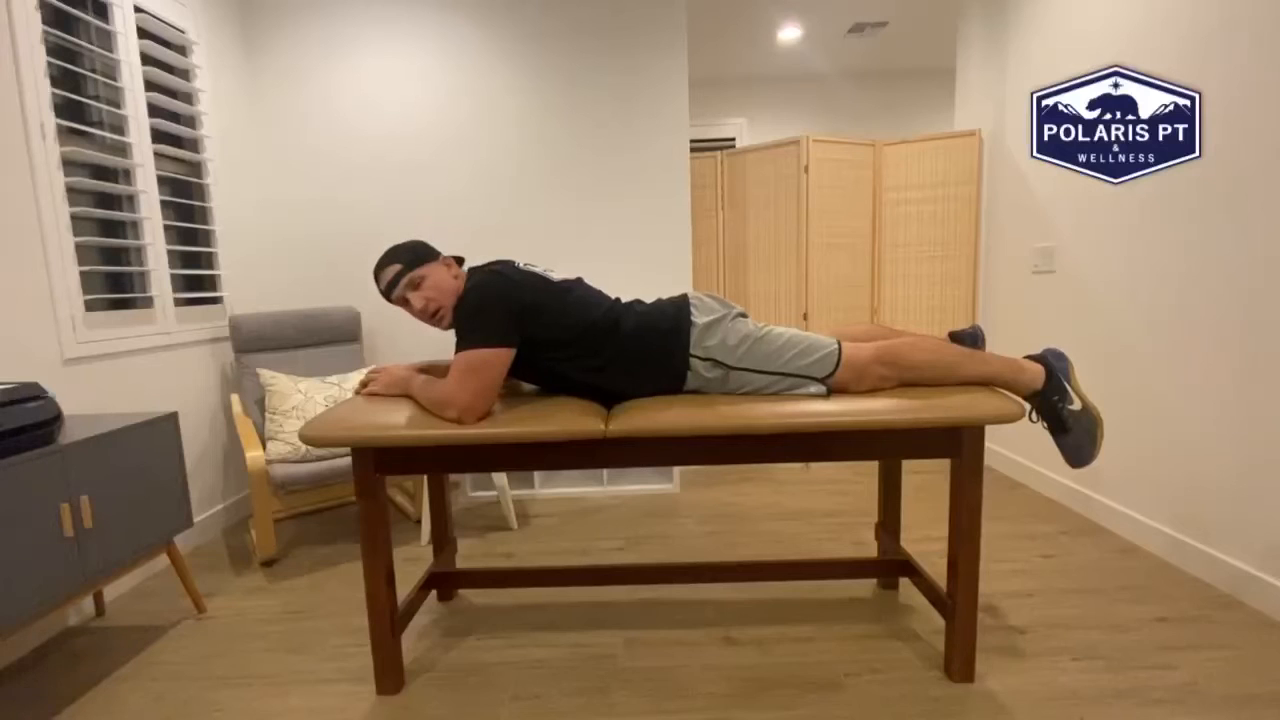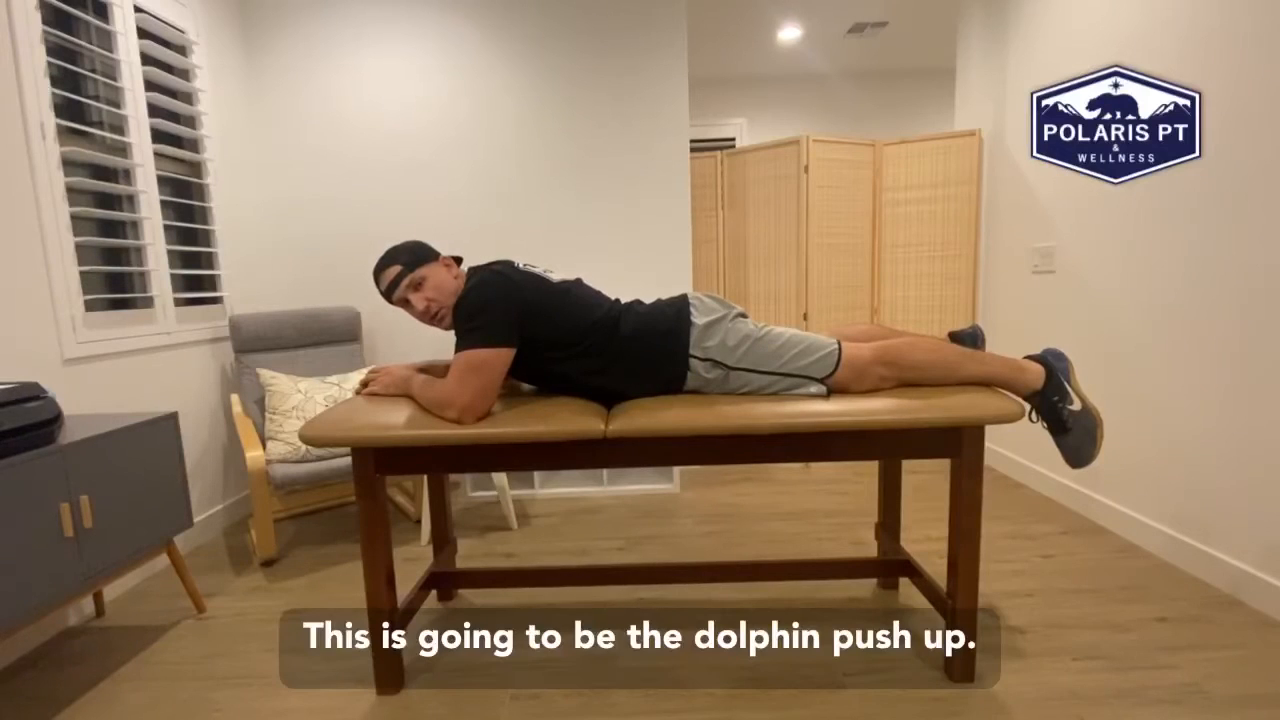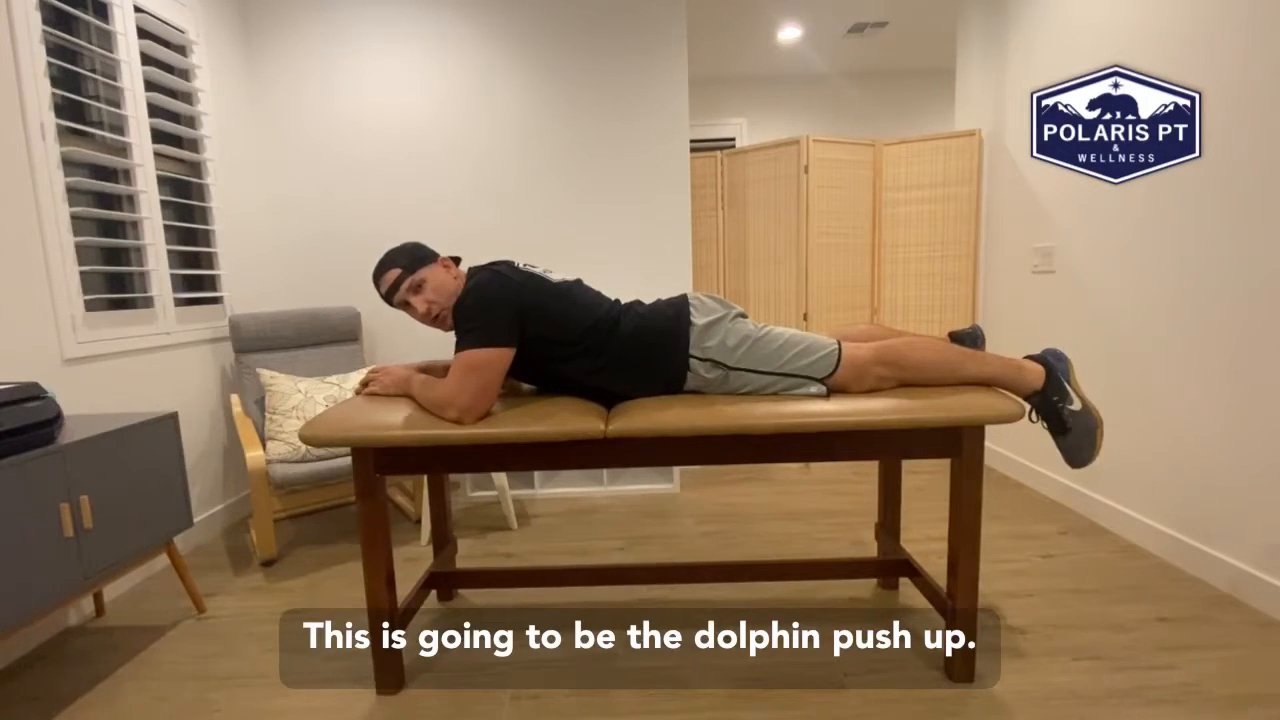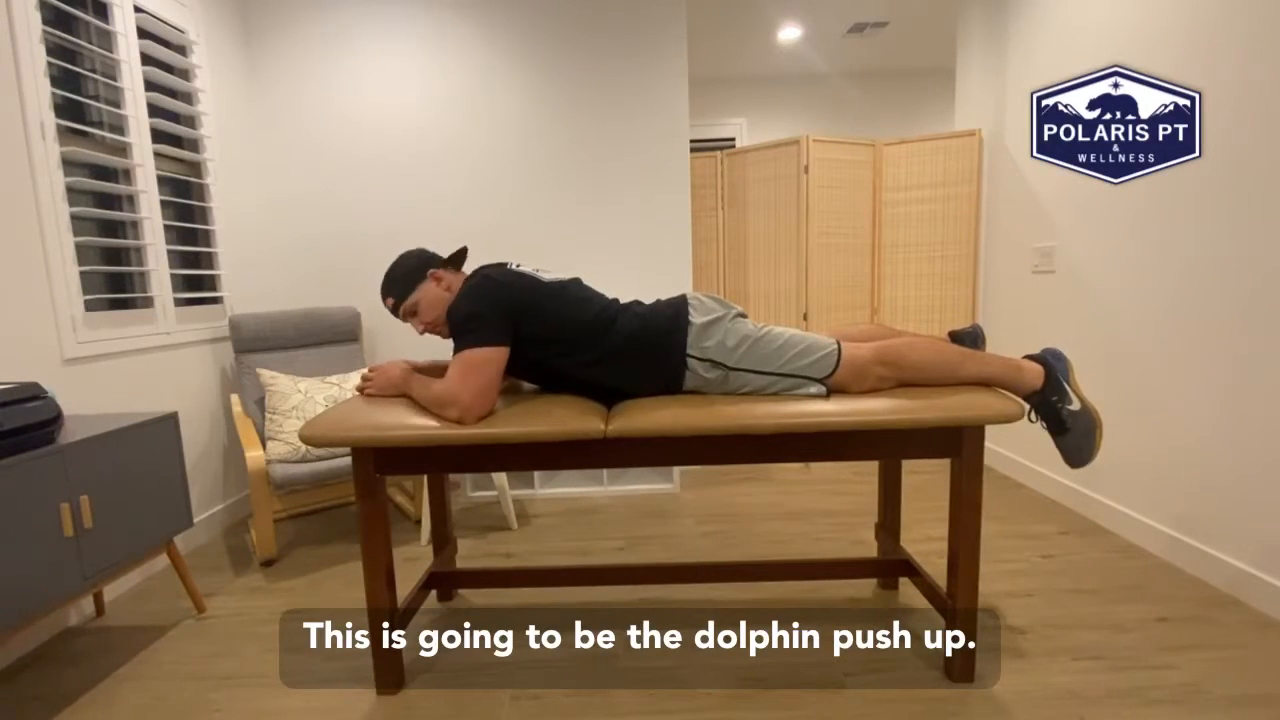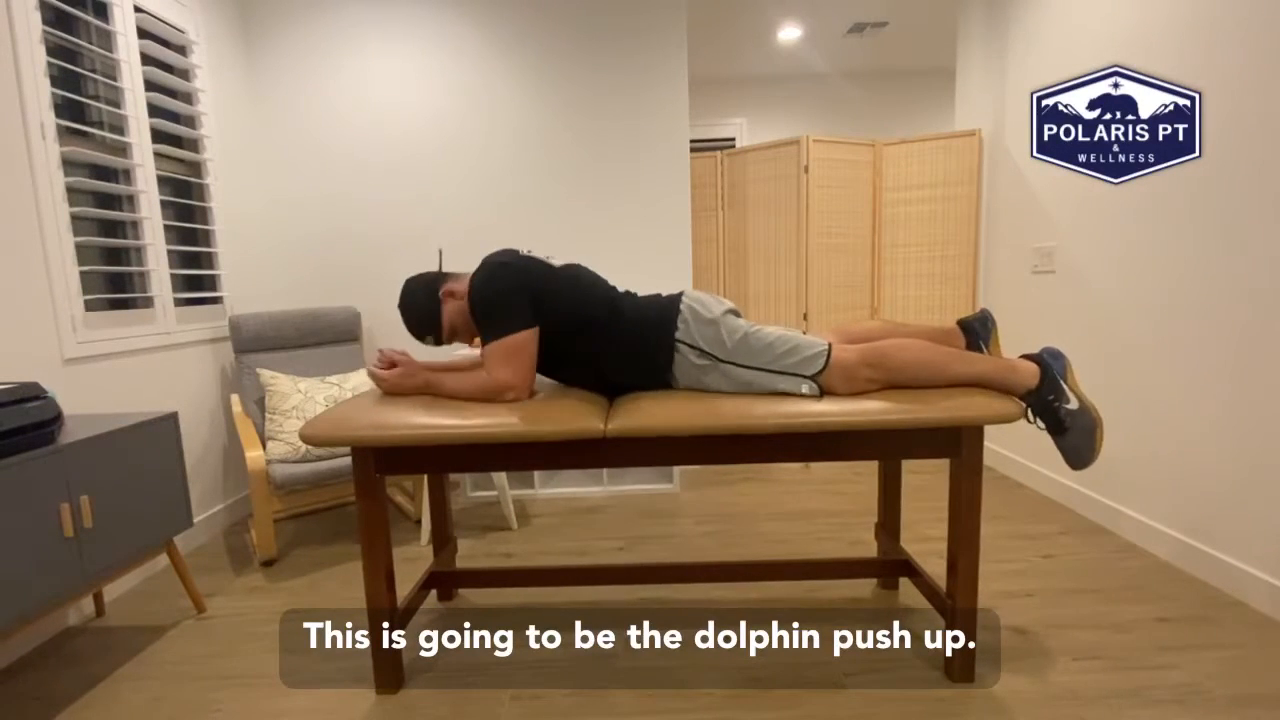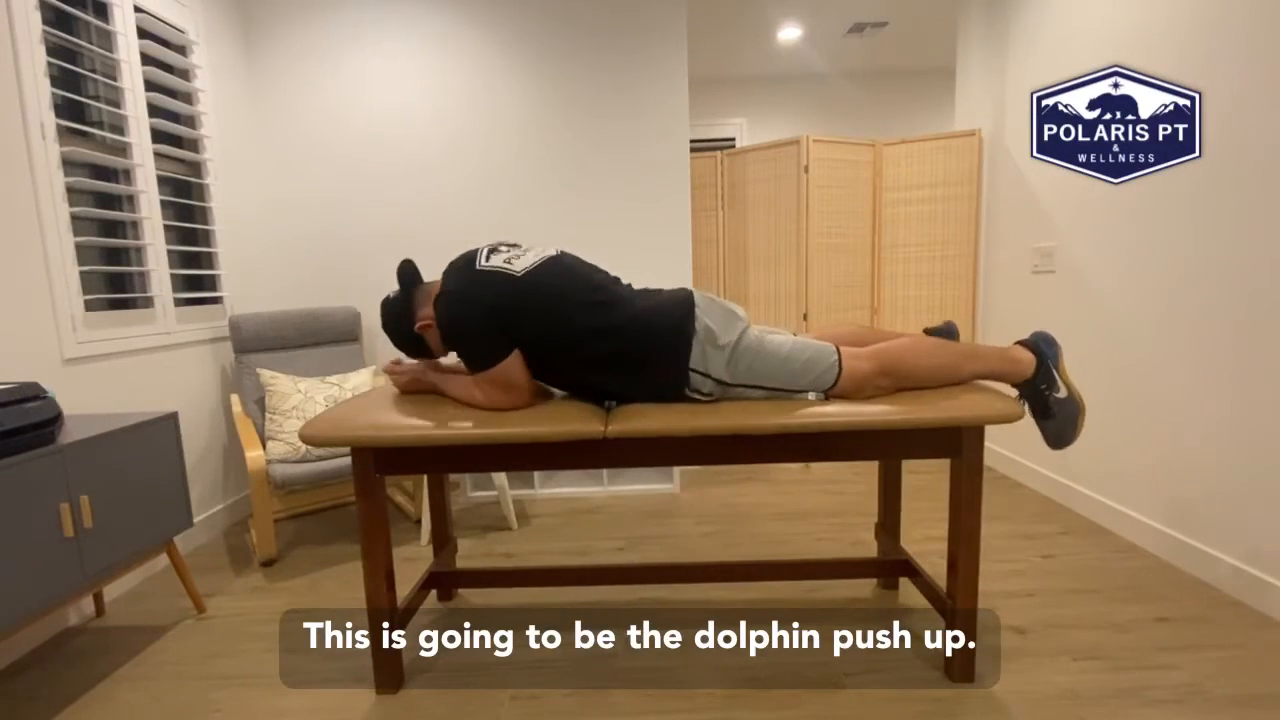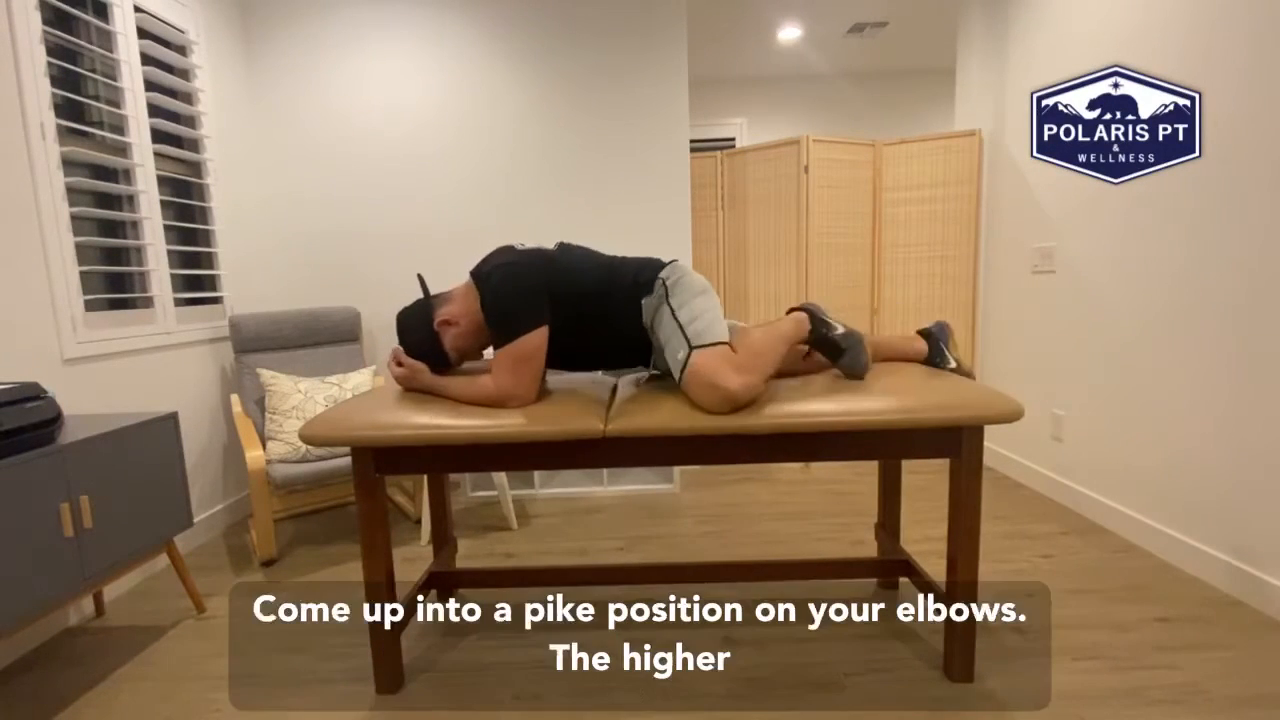
dt=0.7s
person 1, frame 1
left shoulder: (486, 291)
right shoulder: (497, 292)
left elbow: (467, 404)
right elbow: (489, 368)
left wrist: (408, 380)
right wrist: (424, 369)
left hip: (695, 344)
right hip: (682, 336)
left knee: (864, 366)
right knee: (841, 349)
left ankle: (1034, 373)
right ankle: (956, 339)
person 1, frame 2
left shoulder: (486, 291)
right shoulder: (496, 294)
left elbow: (467, 404)
right elbow: (487, 368)
left wrist: (409, 380)
right wrist: (420, 368)
left hip: (694, 345)
right hip: (682, 336)
left knee: (864, 366)
right knee: (837, 344)
left ankle: (1033, 373)
right ankle: (957, 340)
person 1, frame 3
left shoulder: (486, 291)
right shoulder: (498, 293)
left elbow: (467, 404)
right elbow: (488, 367)
left wrist: (410, 379)
right wrist: (418, 367)
left hip: (695, 344)
right hip: (682, 337)
left knee: (864, 366)
right knee: (835, 344)
left ankle: (1034, 373)
right ankle: (955, 339)
person 1, frame 4
left shoulder: (478, 295)
right shoulder: (500, 289)
left elbow: (468, 404)
right elbow: (488, 366)
left wrist: (406, 383)
right wrist: (422, 368)
left hip: (691, 348)
right hip: (682, 331)
left knee: (864, 368)
right knee: (833, 342)
left ankle: (1033, 374)
right ankle: (955, 342)
person 1, frame 5
left shoulder: (495, 282)
right shoulder: (508, 278)
left elbow: (512, 383)
right elbow: (508, 359)
left wrist: (425, 381)
right wrist: (429, 366)
left hip: (686, 341)
right hip: (676, 333)
left knee: (852, 368)
right knee: (835, 343)
left ankle: (1031, 374)
right ankle: (965, 332)
person 1, frame 6
left shoulder: (460, 306)
right shoulder: (483, 265)
left elbow: (514, 394)
left wrist: (429, 379)
right wrist: (450, 371)
left hip: (694, 360)
right hip: (686, 316)
left knee: (865, 373)
right knee: (817, 345)
left ankle: (1026, 361)
right ankle: (930, 339)
person 1, frame 7
left shoulder: (506, 284)
right shoulder: (496, 287)
left elbow: (516, 390)
right elbow: (526, 373)
left wrist: (430, 382)
right wrist: (439, 374)
left hip: (666, 294)
right hip: (657, 335)
left knee: (725, 387)
right knee: (800, 359)
left ankle: (799, 322)
right ankle: (924, 343)
